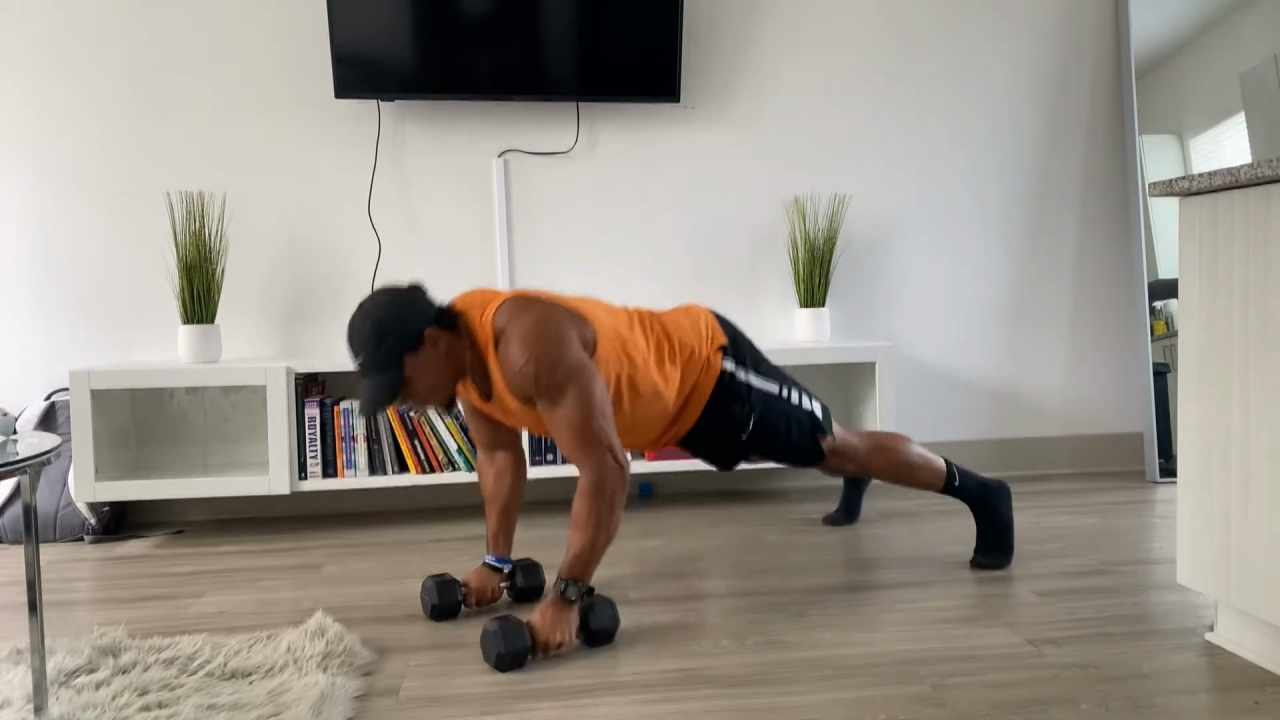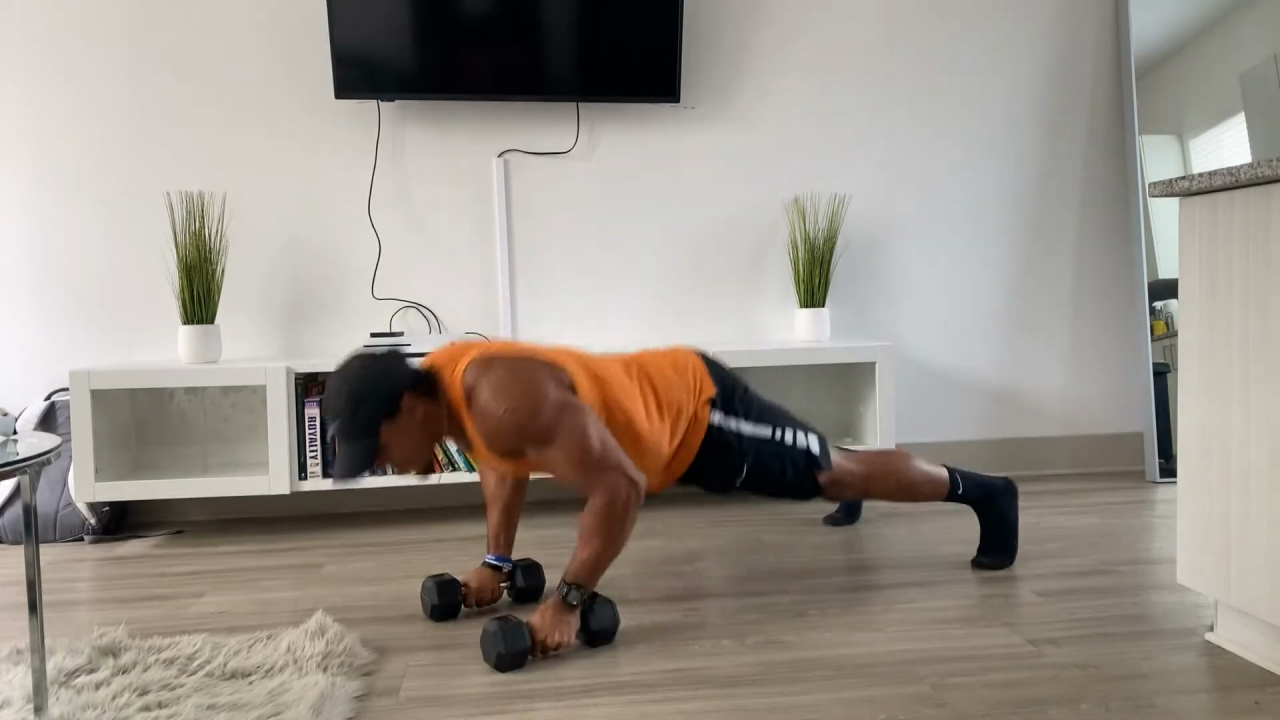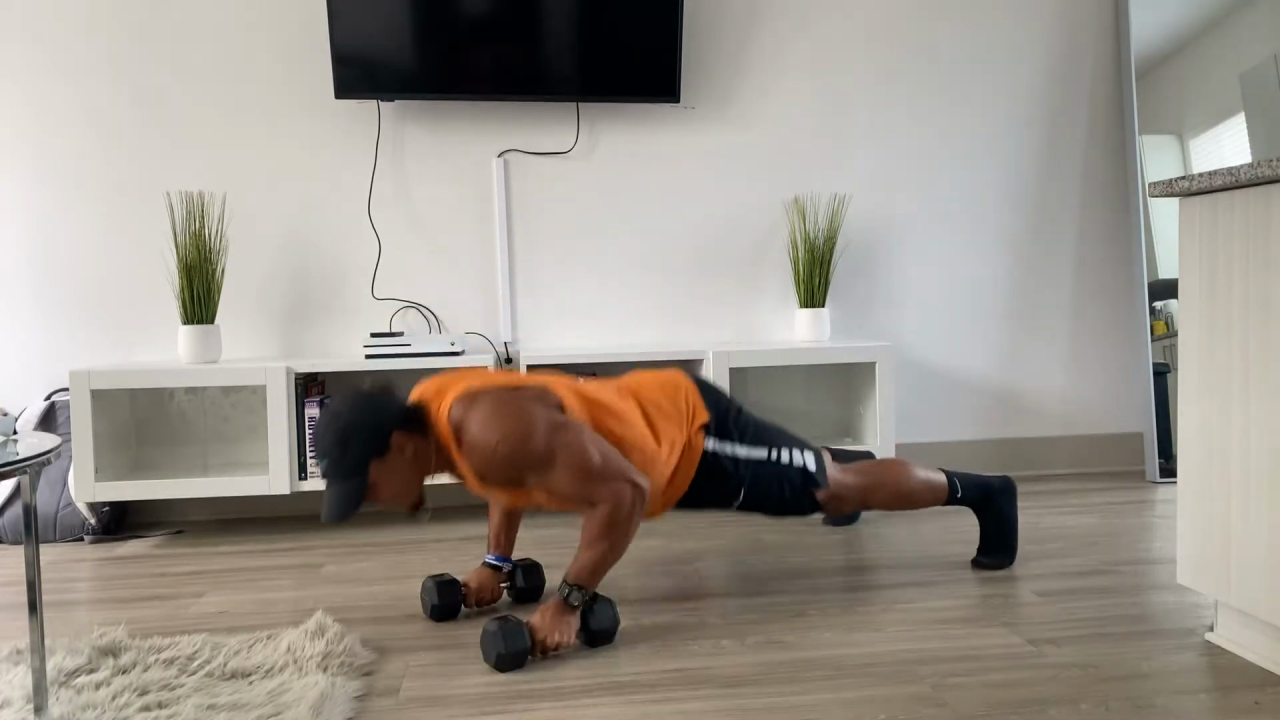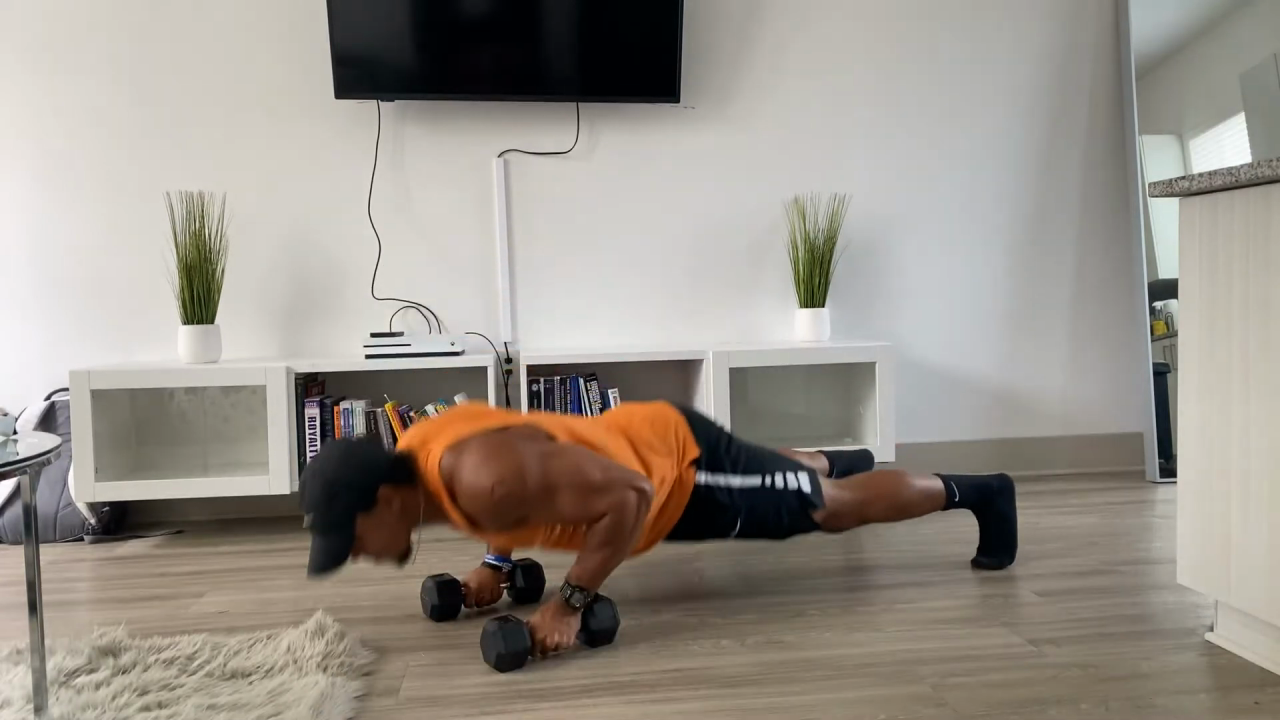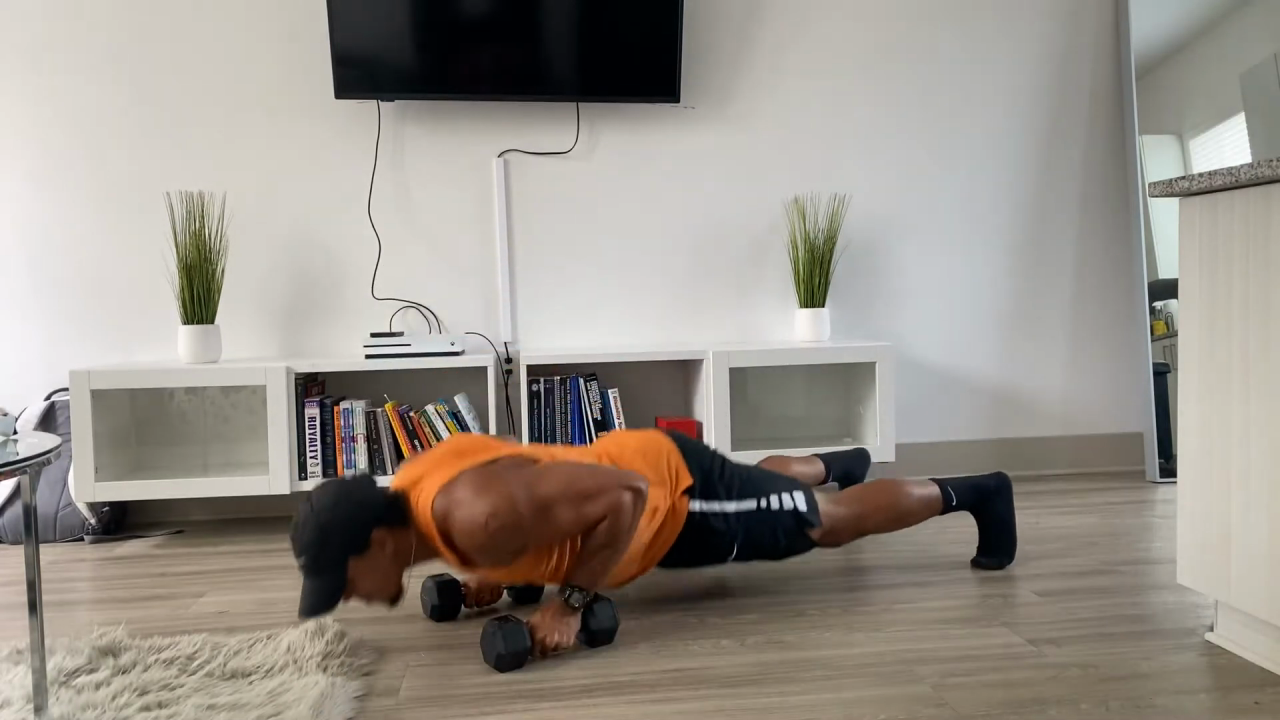
dt=0.1s
person 1, frame 1
left shoulder: (530, 348)
right shoulder: (457, 355)
left elbow: (604, 473)
right elbow: (499, 450)
left wrist: (566, 595)
right wrist: (496, 560)
left hip: (710, 371)
right hip: (673, 399)
left knee: (837, 447)
right knee: (780, 451)
left ankle: (980, 493)
right ankle: (853, 480)
person 1, frame 2
left shoulder: (499, 401)
right shoulder: (444, 379)
left elbow: (620, 490)
right elbow: (500, 462)
left wrist: (568, 600)
right wrist: (496, 562)
left hip: (696, 411)
right hip: (663, 413)
left knee: (835, 477)
left ankle: (982, 490)
right ankle: (843, 454)
person 1, frame 3
left shoulder: (492, 431)
right shoulder: (431, 408)
left elbow: (626, 493)
left wrist: (567, 601)
right wrist: (496, 562)
left hip: (692, 436)
right hip: (659, 430)
left knee: (833, 492)
left ankle: (981, 492)
right ankle: (844, 457)
person 1, frame 4
left shoulder: (476, 480)
right shoulder: (420, 449)
left elbow: (631, 496)
left wrist: (570, 602)
right wrist: (494, 563)
left hip: (679, 469)
right hip: (647, 441)
left knee: (831, 507)
right knee: (770, 477)
left ankle: (979, 492)
right ankle: (841, 459)
person 1, frame 5
left shoulder: (475, 514)
right shoulder: (416, 485)
left elbow: (625, 496)
left wrist: (567, 602)
right wrist: (489, 571)
left hip: (672, 499)
right hip: (643, 461)
left knee: (827, 523)
right knee: (769, 490)
left ankle: (977, 494)
right ankle: (841, 463)
